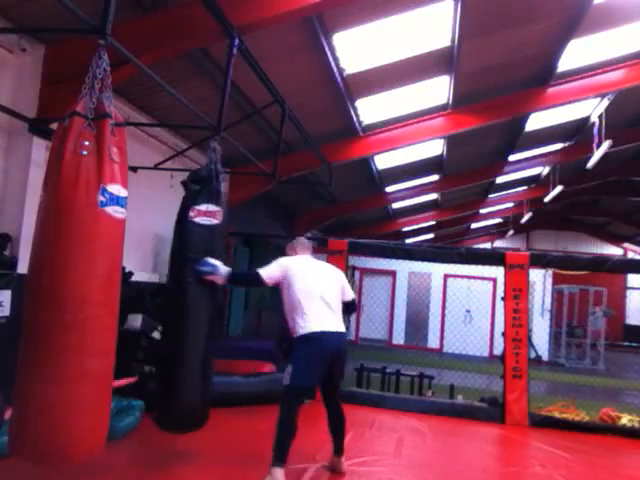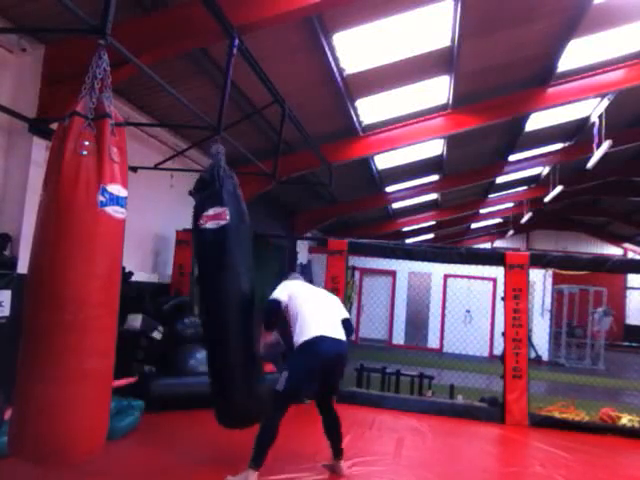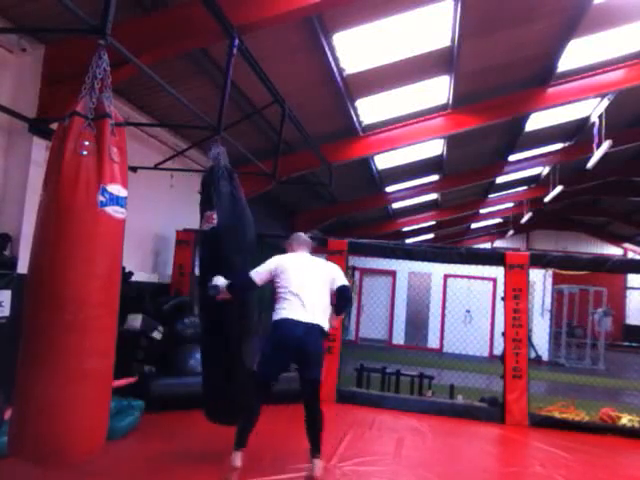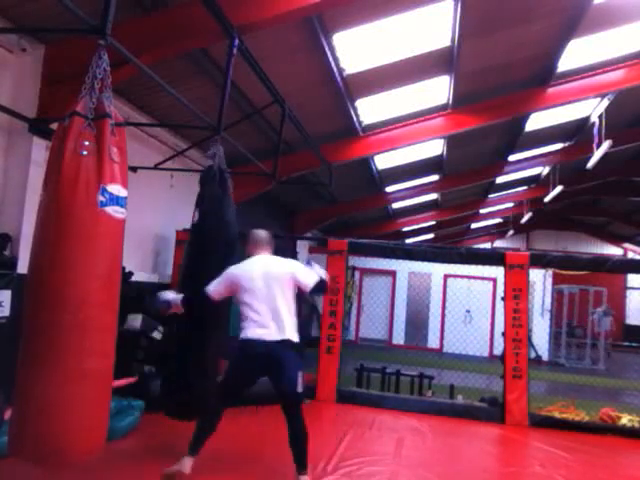
dt=0.4s
person 1, frame 1
left shoulder: (287, 264)
right shoulder: (334, 271)
left elbow: (254, 278)
right elbow: (352, 306)
left wrist: (223, 273)
left hip: (311, 340)
right hip: (338, 339)
left knee: (290, 406)
right knee: (332, 400)
right ankle: (338, 459)
person 1, frame 2
left shoulder: (288, 286)
right shoulder: (329, 296)
left elbow: (272, 307)
right elbow: (349, 328)
left wrist: (268, 333)
left hip: (314, 348)
right hip: (339, 349)
left knee: (277, 408)
right knee: (325, 405)
right ankle: (338, 461)
person 1, frame 3
left shoulder: (280, 261)
right shoulder: (330, 267)
left elbow: (246, 282)
right elbow: (345, 295)
left wrist: (223, 287)
right wrist: (334, 314)
left hip: (283, 328)
right hip: (313, 335)
left knee: (258, 392)
right knee: (311, 401)
left ankle: (237, 455)
person 1, frame 4
left shoulder: (236, 271)
right shoulder: (288, 266)
left elbow: (207, 298)
right elbow: (319, 287)
left wrist: (177, 301)
right wrist: (319, 274)
left hip: (250, 346)
right hip: (284, 348)
left knee: (220, 402)
right knee: (294, 413)
